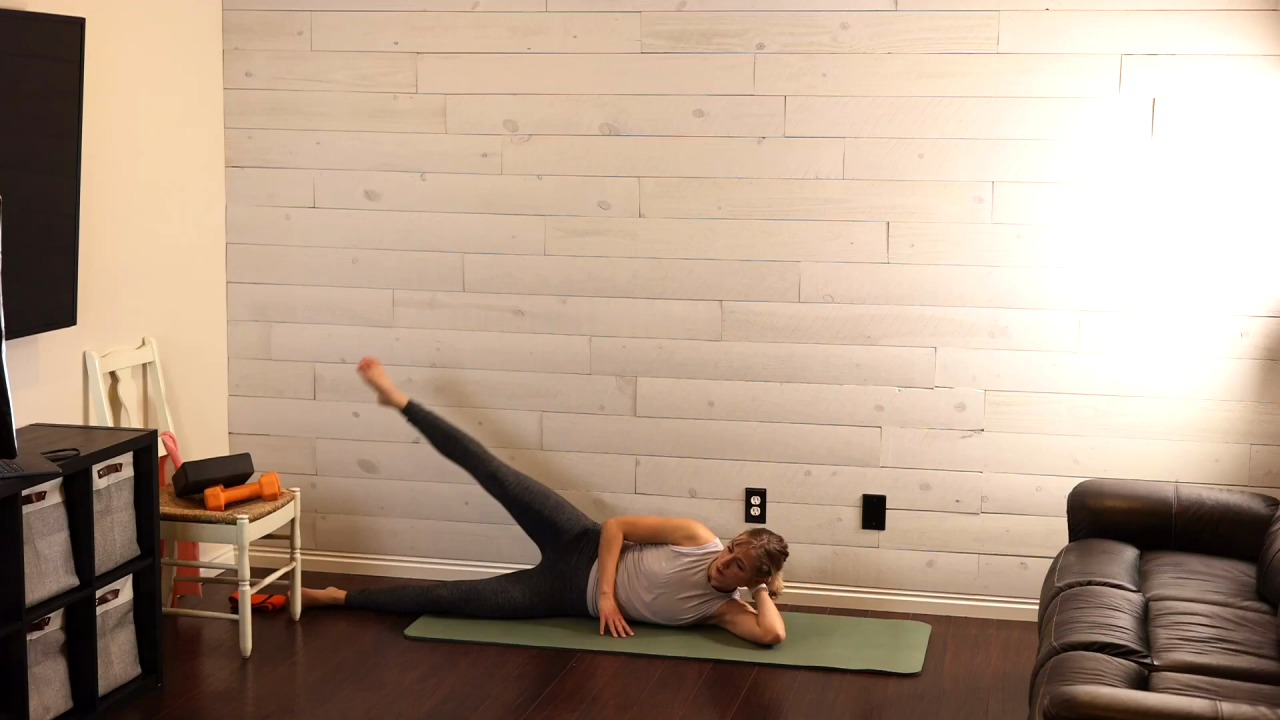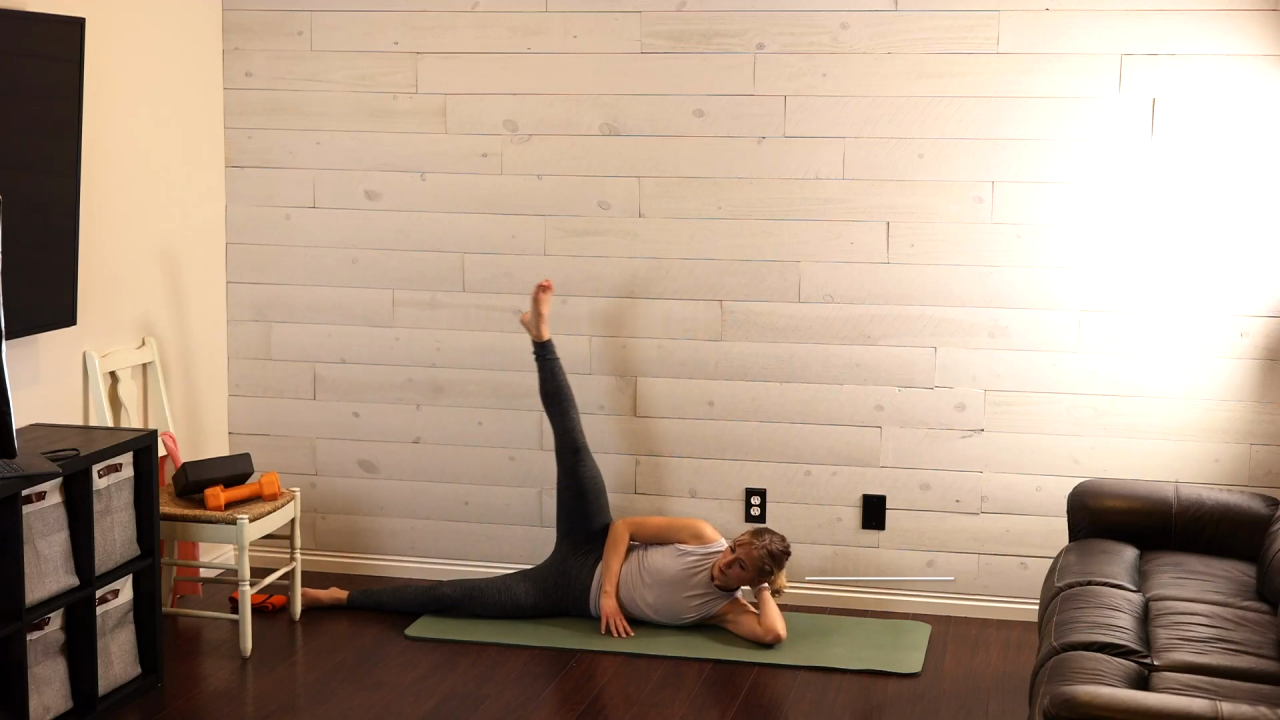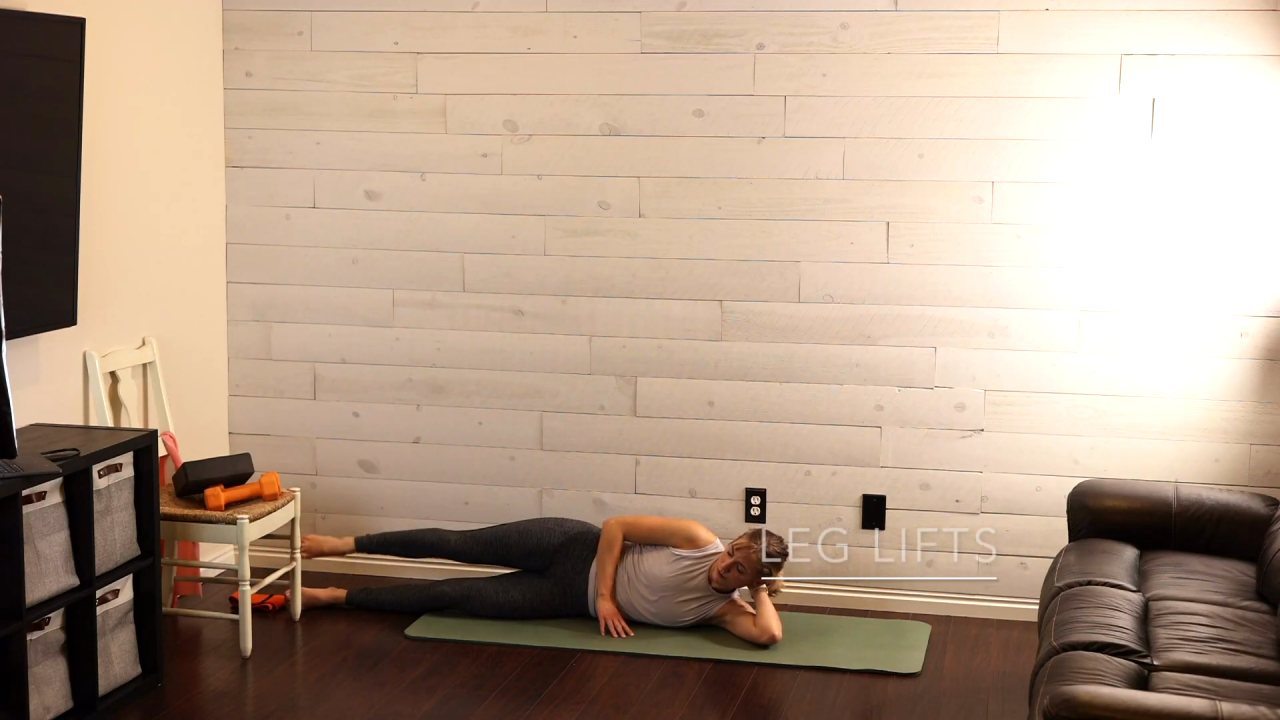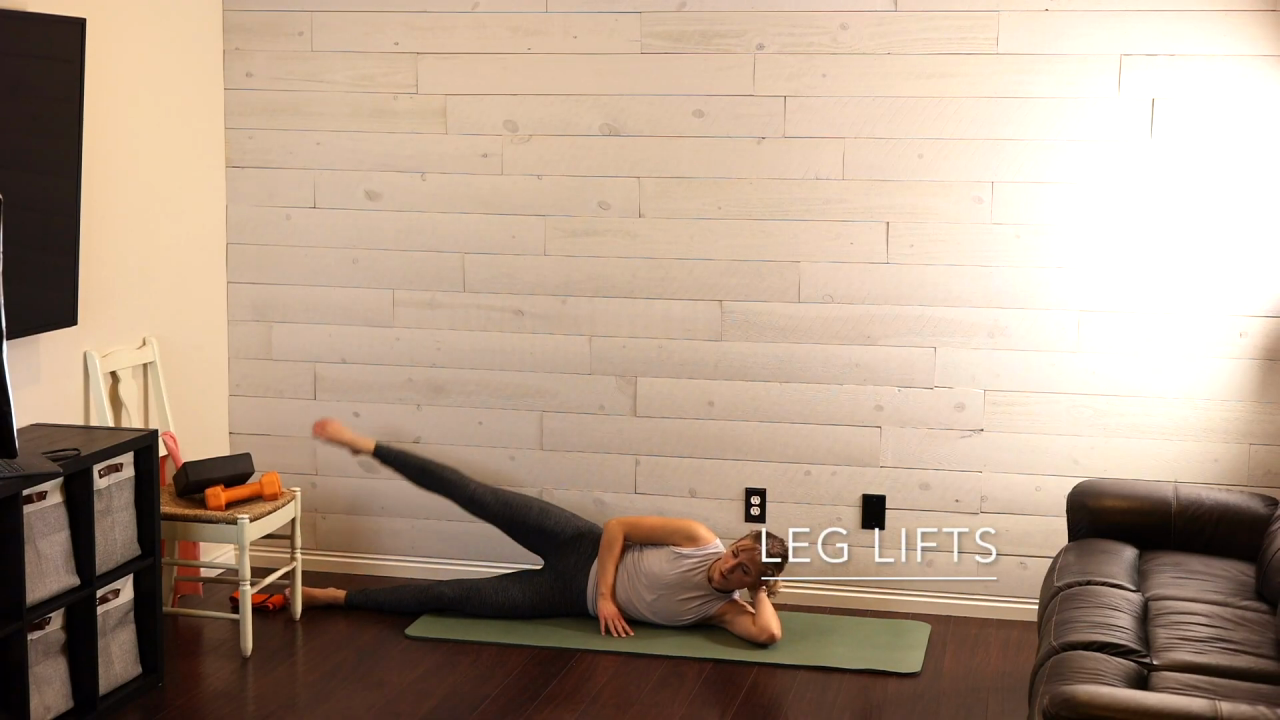
dt=0.7s
person 1, frame 1
left shoulder: (727, 609)
right shoulder: (700, 538)
left elbow: (773, 634)
right elbow: (616, 527)
left wrist: (762, 592)
right wrist: (607, 594)
left hip: (573, 598)
right hip: (583, 558)
left knee: (454, 598)
right knee: (490, 472)
left ankle: (338, 597)
right ankle: (400, 401)
person 1, frame 2
left shoulder: (725, 607)
right shoulder: (703, 538)
left elbow: (773, 635)
right elbow: (626, 527)
left wrist: (764, 588)
right wrist: (609, 592)
left hip: (576, 597)
right hip: (589, 555)
left knee: (456, 597)
right knee: (572, 443)
left ankle: (341, 599)
right ankle: (542, 336)
person 1, frame 3
left shoulder: (723, 609)
right shoulder: (698, 539)
left elbow: (769, 634)
right elbow: (615, 526)
left wrist: (762, 588)
right wrist: (606, 593)
left hip: (573, 599)
right hip: (575, 550)
left knee: (452, 594)
right knee: (457, 544)
left ankle: (336, 596)
right ankle: (347, 544)
person 1, frame 4
left shoulder: (722, 607)
right shoulder: (699, 538)
left elbow: (769, 633)
right elbow: (616, 527)
left wrist: (760, 589)
right wrist: (605, 593)
left hip: (572, 598)
right hip: (579, 547)
left knee: (450, 598)
right knee: (477, 498)
left ankle: (335, 596)
right ankle: (366, 447)
